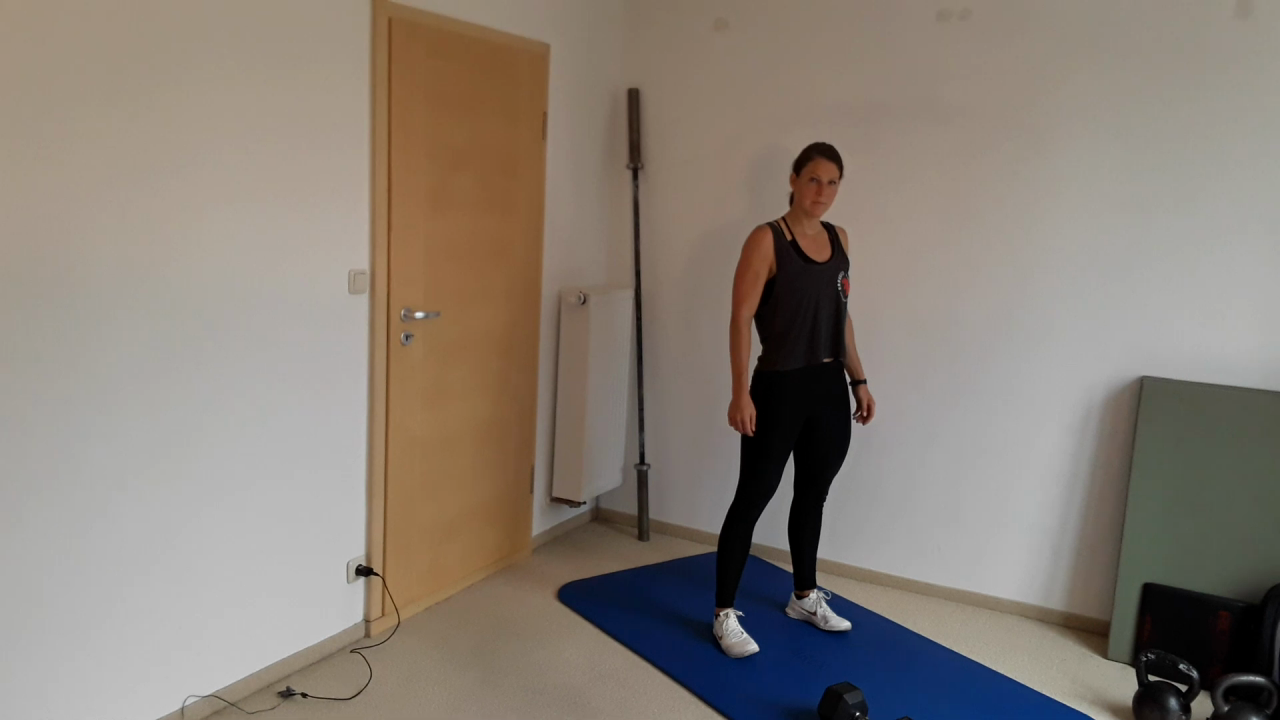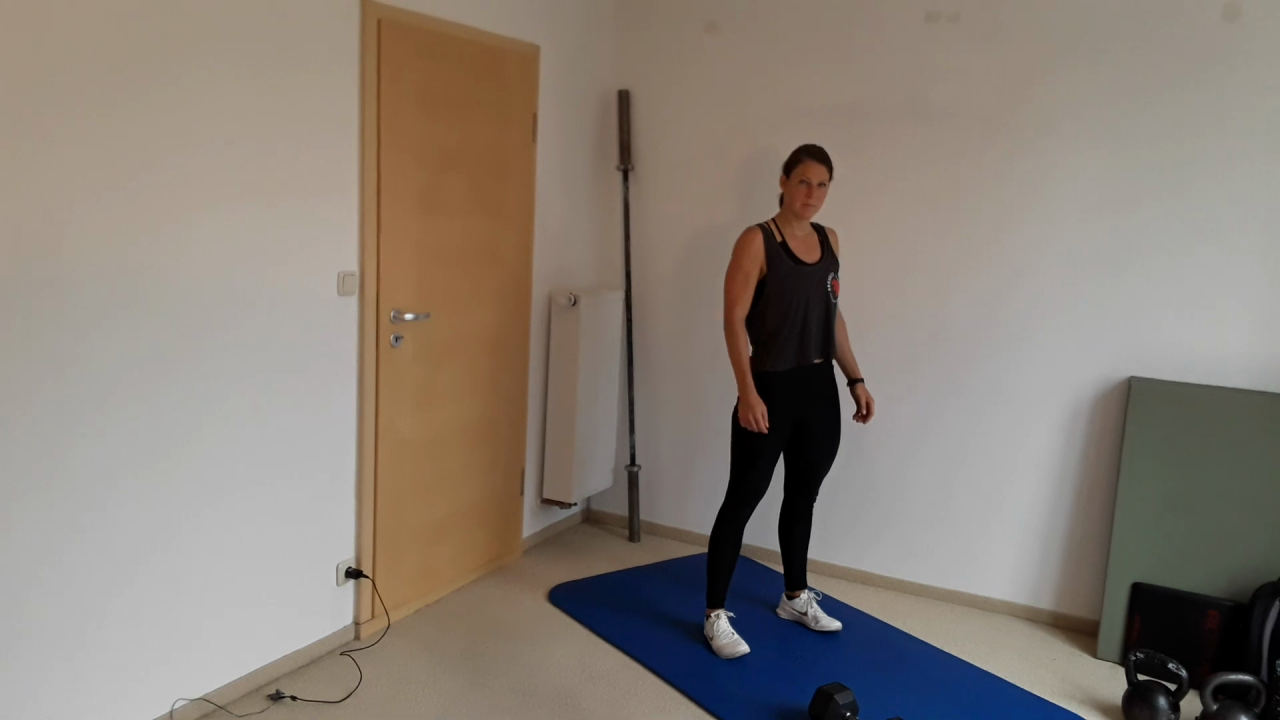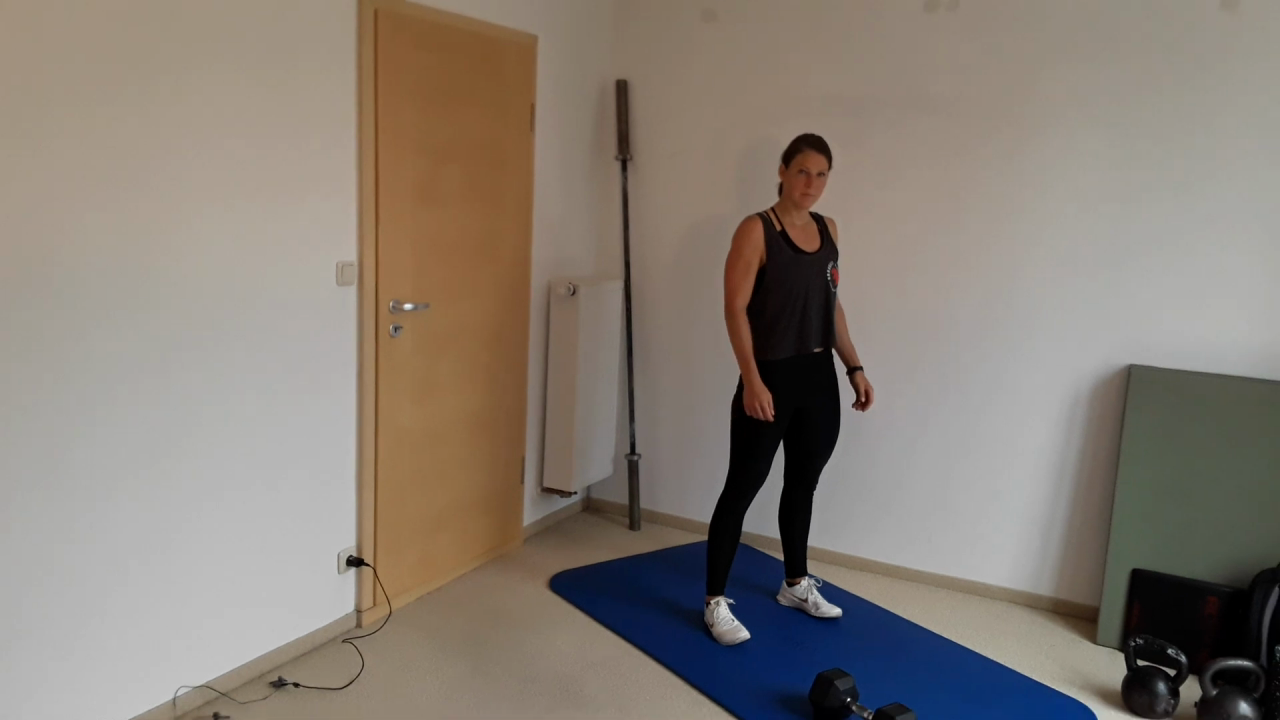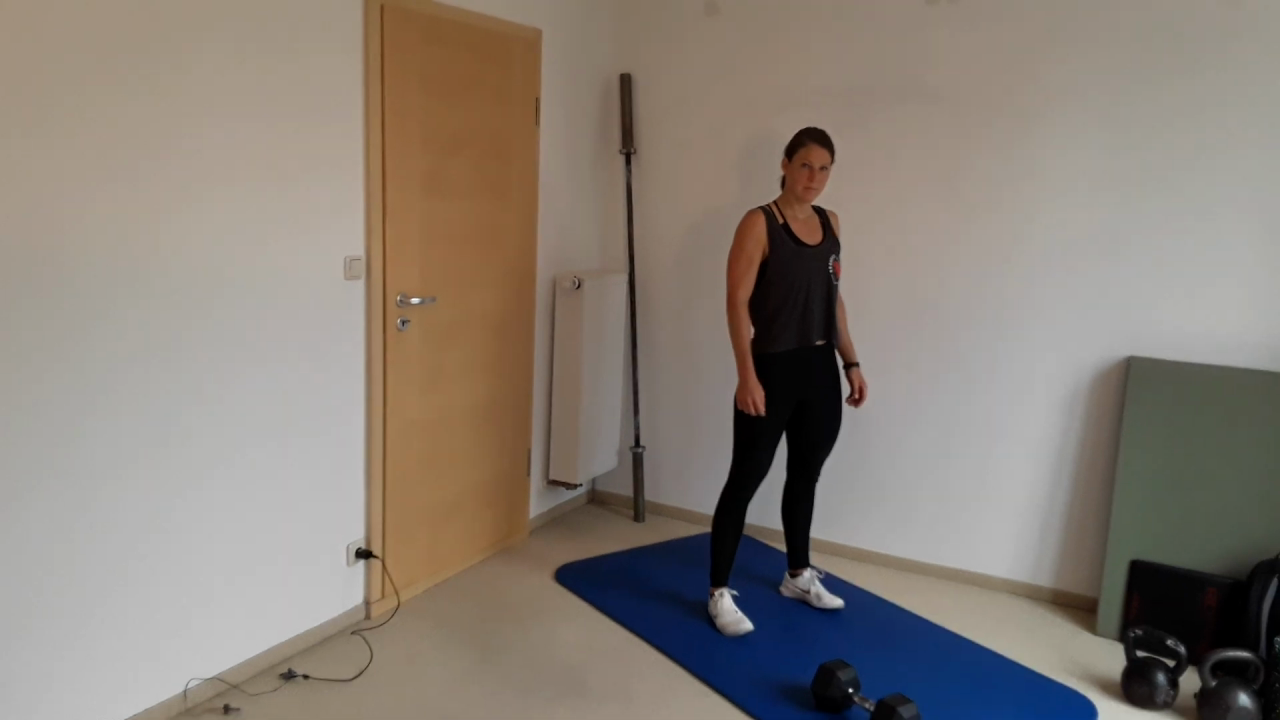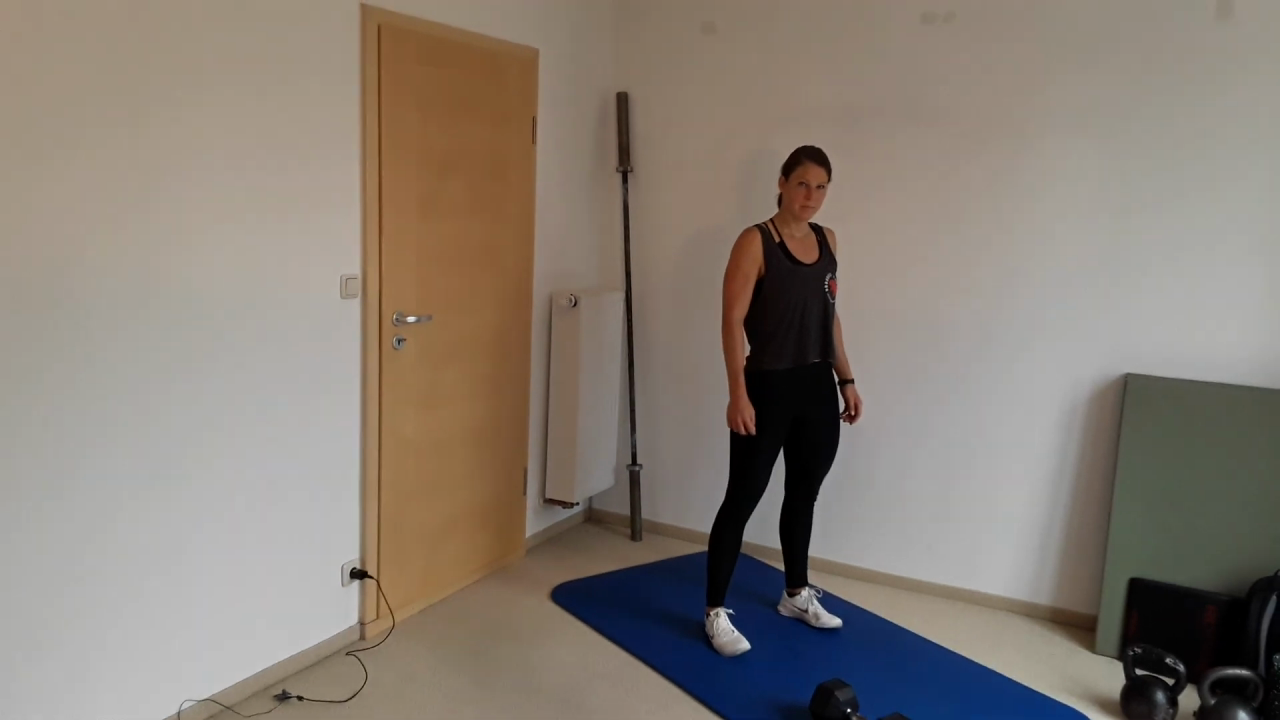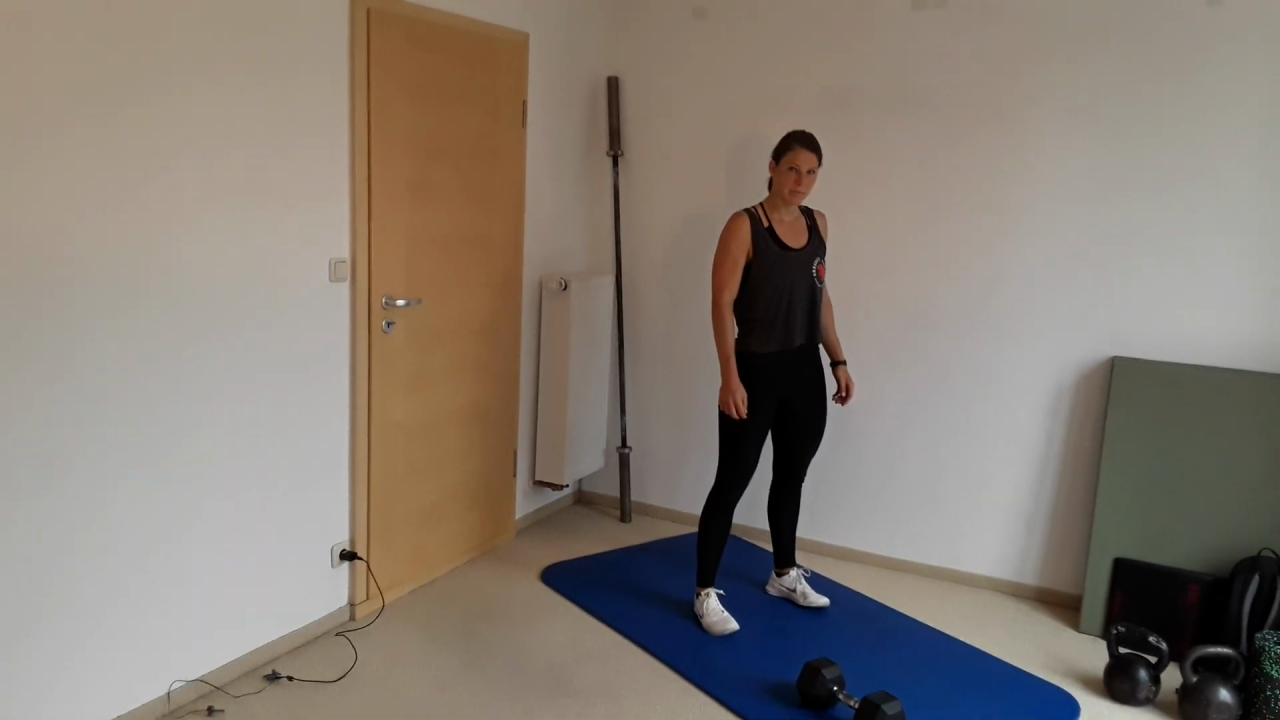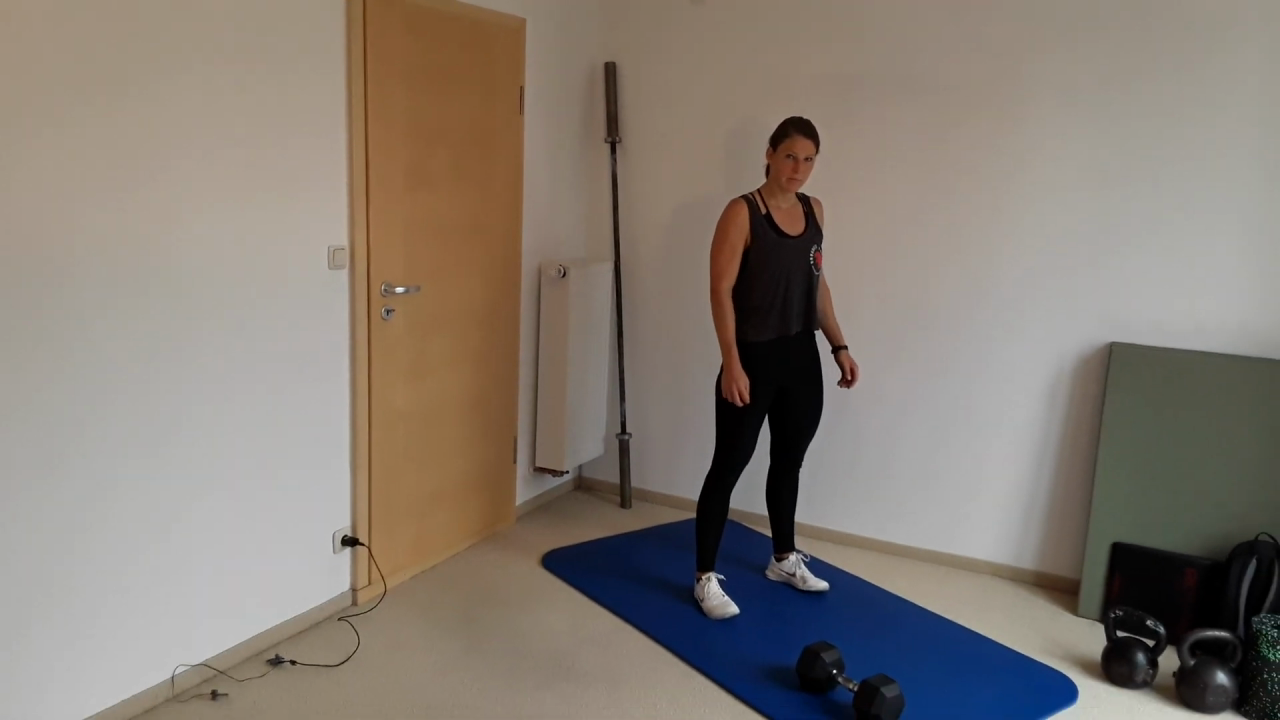
dt=0.2s
person 1, frame 1
left shoulder: (839, 239)
right shoulder: (766, 240)
right elbow: (741, 318)
left wrist: (859, 381)
right wrist: (740, 392)
left hip: (829, 388)
right hip: (780, 387)
left knee: (813, 496)
right knee: (752, 499)
left ankle: (805, 596)
right ankle: (725, 613)
person 1, frame 2
left shoulder: (829, 239)
right shoulder: (756, 241)
right elbow: (734, 320)
left wrist: (855, 379)
right wrist: (747, 391)
left hip: (819, 389)
right hip: (772, 388)
left knee: (803, 497)
right knee: (742, 500)
left ankle: (795, 597)
right ankle: (716, 614)
person 1, frame 3
left shoulder: (828, 229)
right shoulder: (756, 230)
right elbow: (735, 309)
left wrist: (855, 368)
right wrist: (752, 380)
left hip: (819, 378)
right hip: (772, 377)
left knee: (803, 484)
right knee: (742, 489)
left ankle: (796, 584)
right ankle: (715, 601)
person 1, frame 4
left shoulder: (830, 223)
right shoulder: (758, 223)
right elbow: (737, 302)
left wrist: (851, 363)
right wrist: (747, 375)
left hip: (820, 371)
right hip: (774, 369)
left knee: (805, 476)
right knee: (745, 480)
left ankle: (799, 575)
right ankle: (719, 592)
person 1, frame 5
left shoulder: (827, 239)
right shoulder: (755, 241)
right elbow: (733, 320)
left wrist: (846, 380)
right wrist: (738, 393)
left hip: (818, 388)
right hip: (769, 387)
left knee: (804, 495)
right knee: (742, 498)
left ankle: (797, 594)
right ankle: (716, 612)
person 1, frame 6
left shoulder: (818, 223)
right shoulder: (744, 226)
right elbow: (722, 305)
left wrist: (838, 361)
right wrist: (730, 377)
left hip: (805, 370)
right hip: (757, 370)
left knee: (791, 476)
right knee: (732, 481)
left ankle: (785, 574)
right ankle: (705, 592)
person 1, frame 7
left shoulder: (814, 210)
right shoulder: (741, 213)
right elbow: (721, 292)
left wrist: (839, 346)
right wrist: (731, 363)
left hip: (801, 356)
right hip: (755, 357)
left knee: (789, 462)
right knee: (729, 466)
left ankle: (784, 559)
right ankle: (706, 577)
